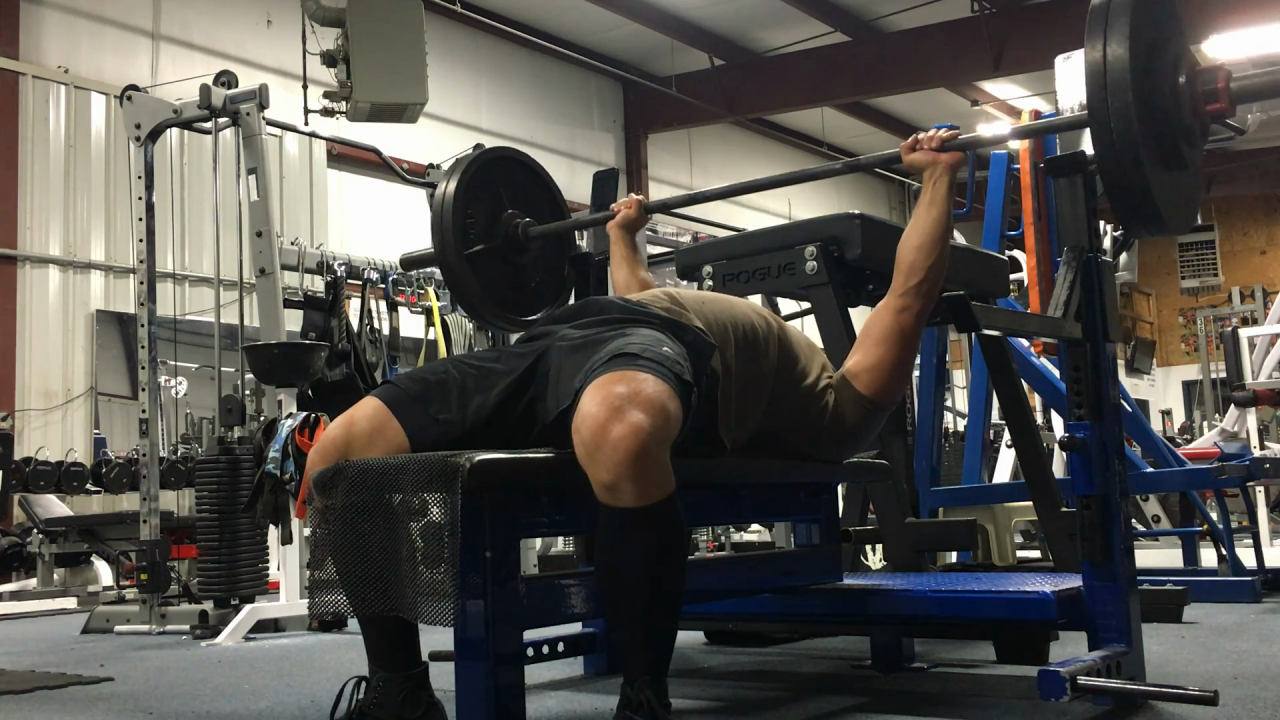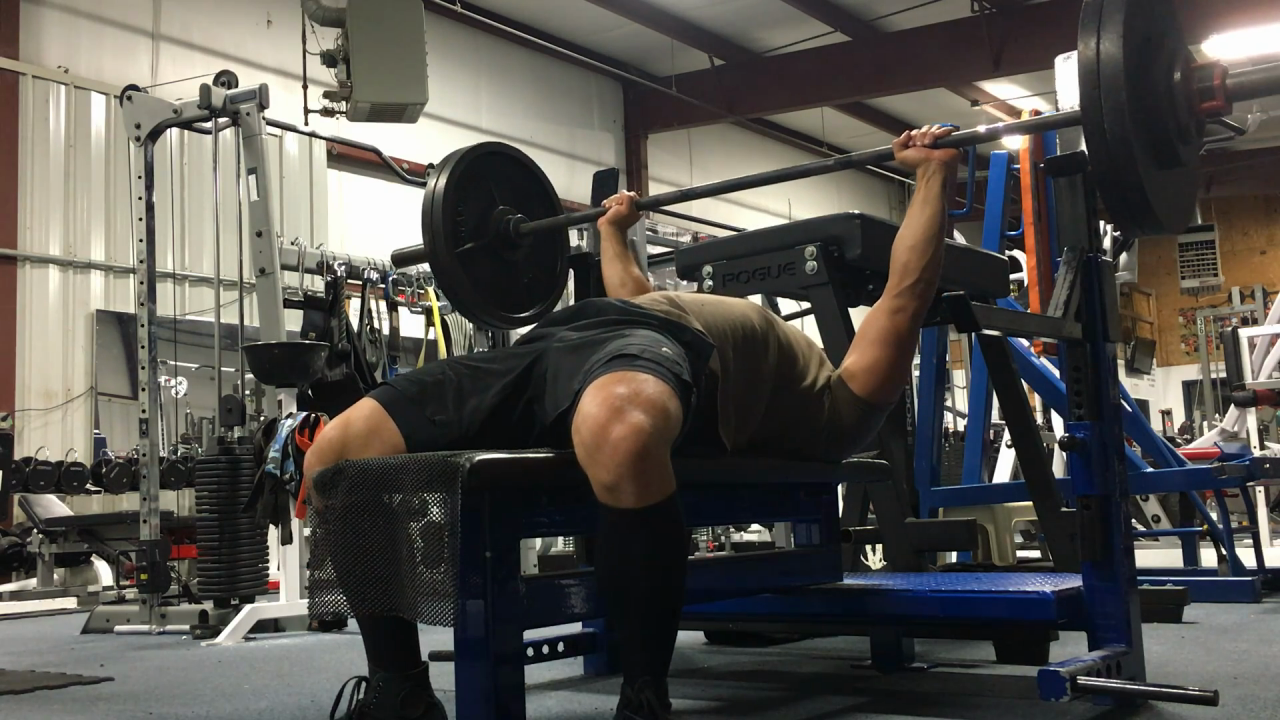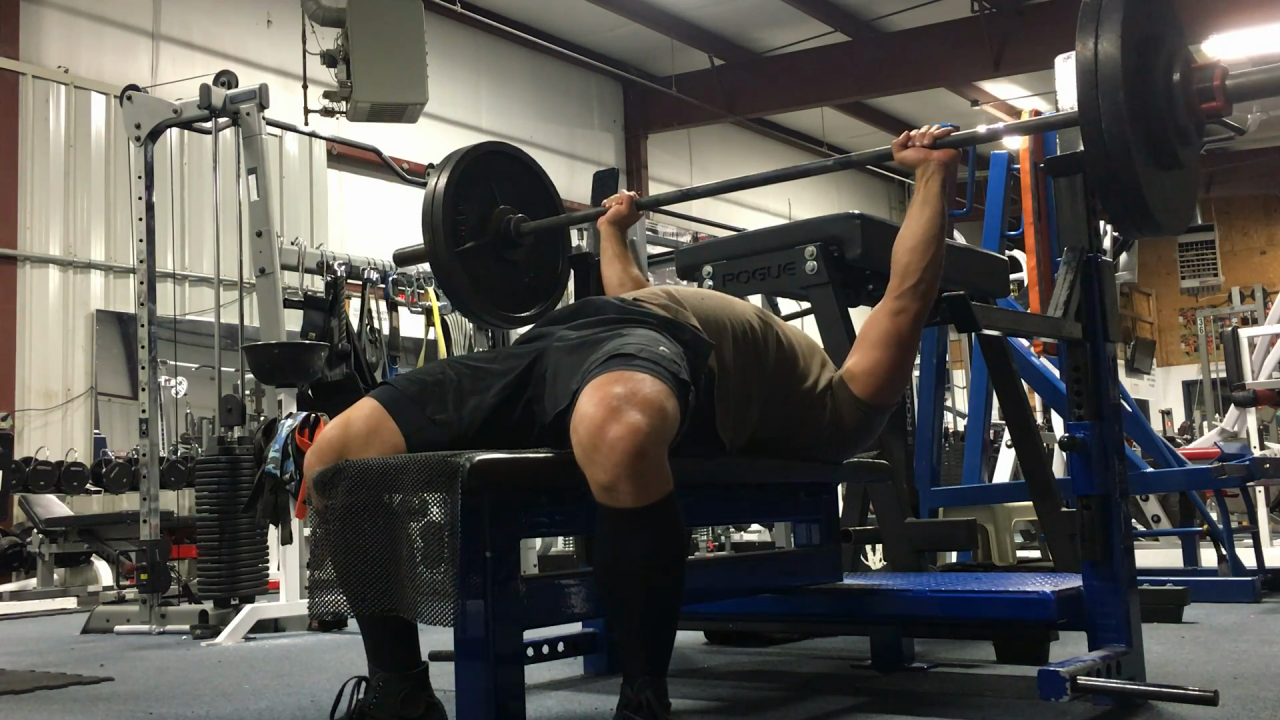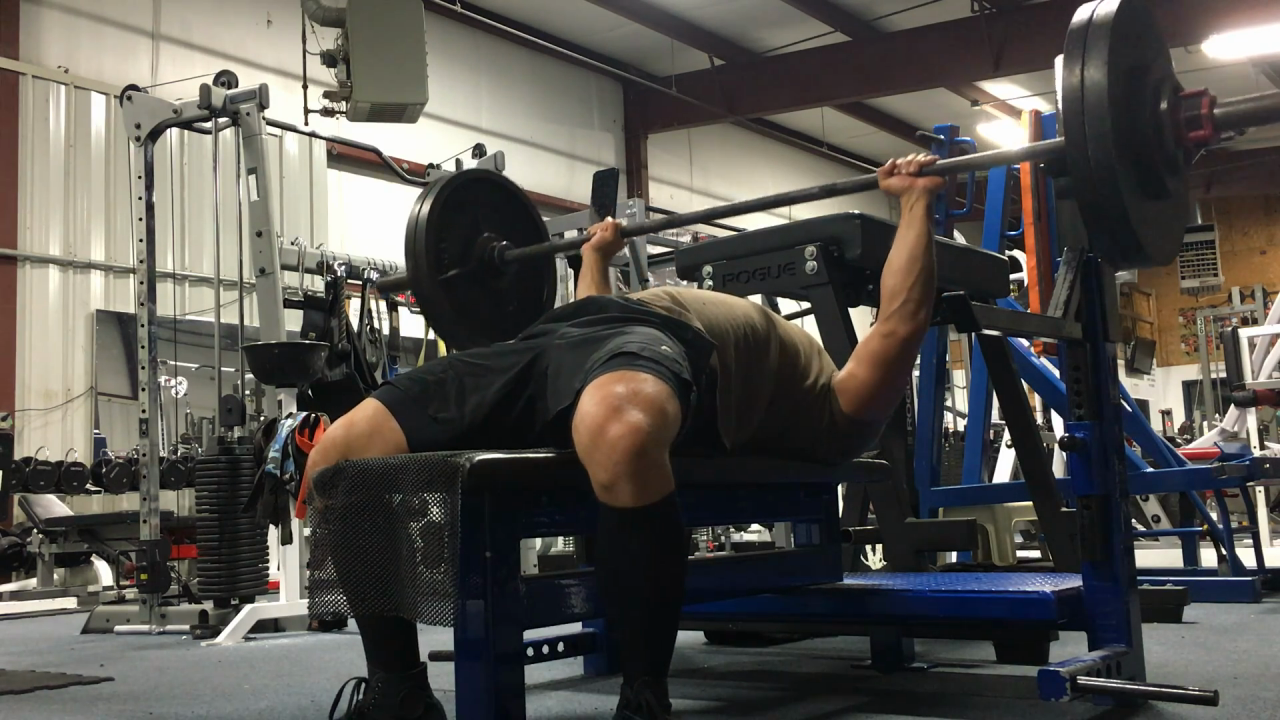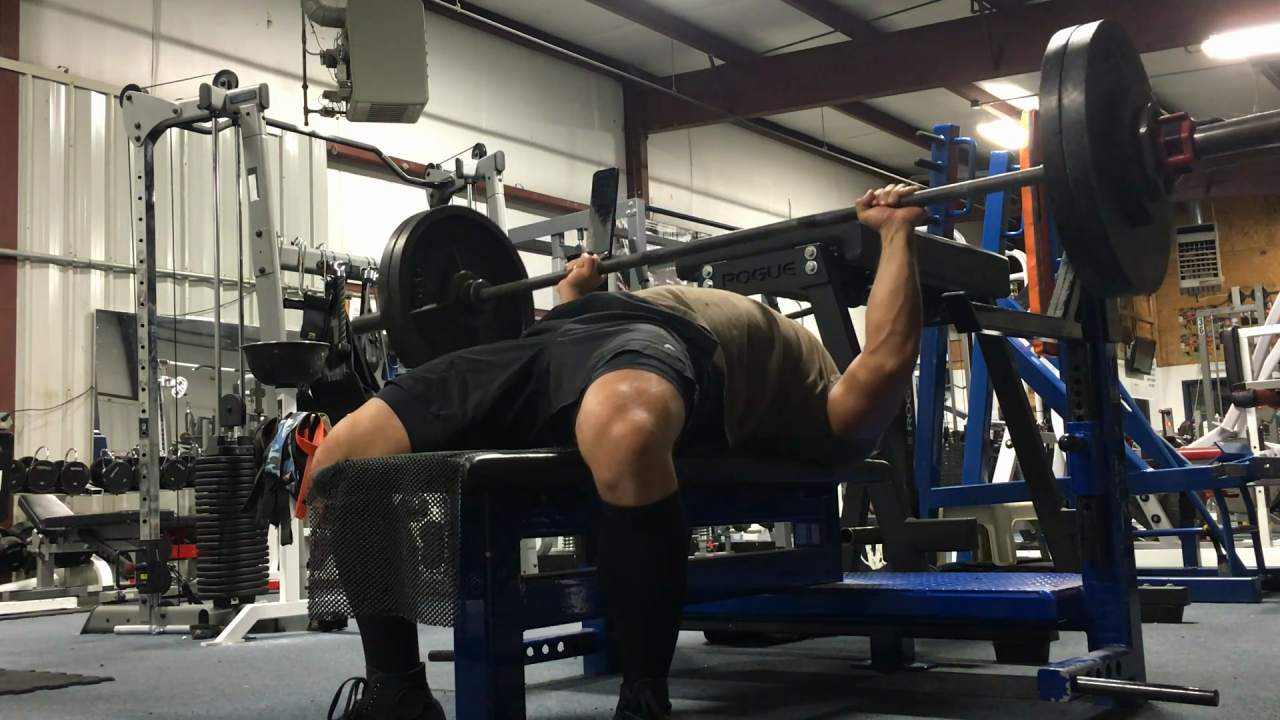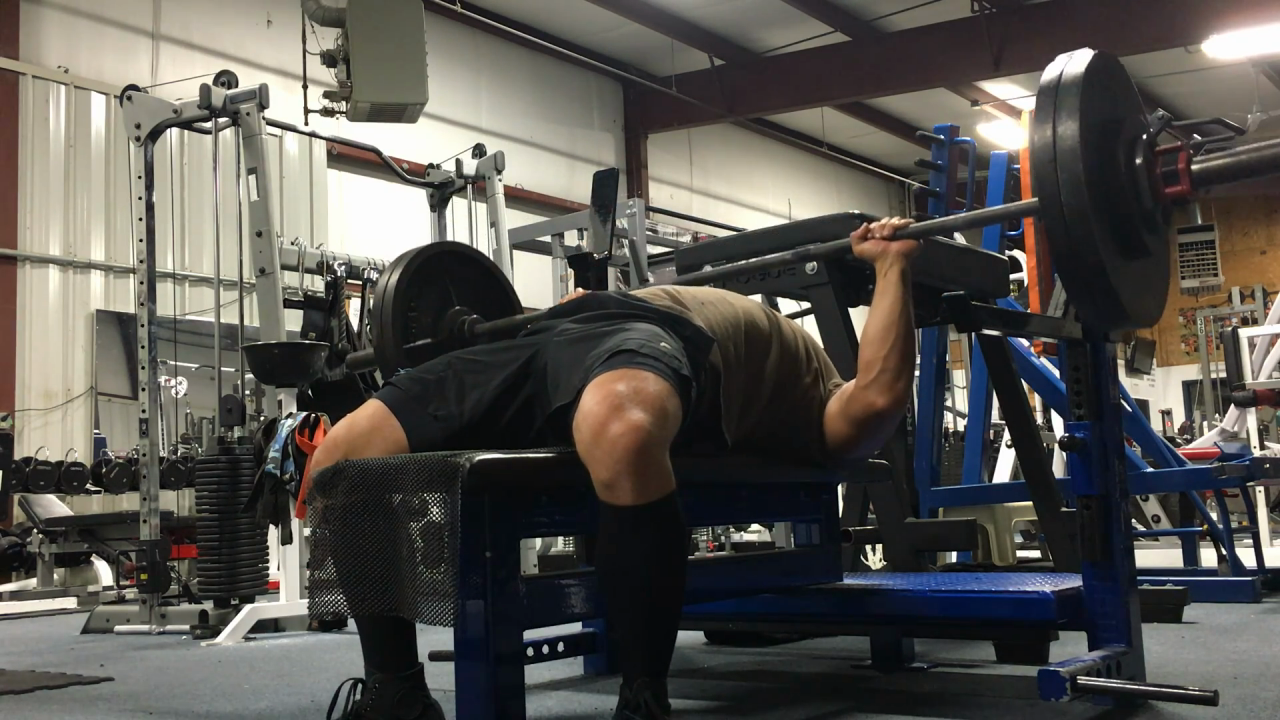
dt=0.4s
person 1, frame 1
left shoulder: (833, 410)
left elbow: (909, 297)
right elbow: (639, 304)
left wrist: (937, 179)
right wrist: (621, 234)
left knee: (618, 432)
right knee: (339, 456)
person 1, frame 2
left shoulder: (833, 411)
left elbow: (905, 297)
right elbow: (636, 306)
left wrist: (933, 174)
right wrist: (612, 231)
left knee: (619, 433)
right knee: (336, 458)
person 1, frame 3
left shoulder: (837, 409)
left elbow: (907, 297)
right elbow: (631, 304)
left wrist: (933, 174)
right wrist: (612, 230)
left knee: (616, 434)
right knee: (336, 458)
person 1, frame 4
left shoulder: (833, 414)
left elbow: (900, 324)
right elbow: (600, 326)
left wrist: (916, 202)
right wrist: (596, 255)
left knee: (618, 432)
right knee: (339, 459)
person 1, frame 5
left shoulder: (830, 413)
left elbow: (889, 358)
left wrist: (895, 233)
right wrist: (573, 292)
left knee: (620, 432)
right knee: (342, 461)
person 1, frame 6
left shoulder: (828, 412)
left elbow: (881, 393)
left wrist: (891, 266)
right wrist: (568, 313)
left knee: (619, 433)
right knee: (343, 461)
